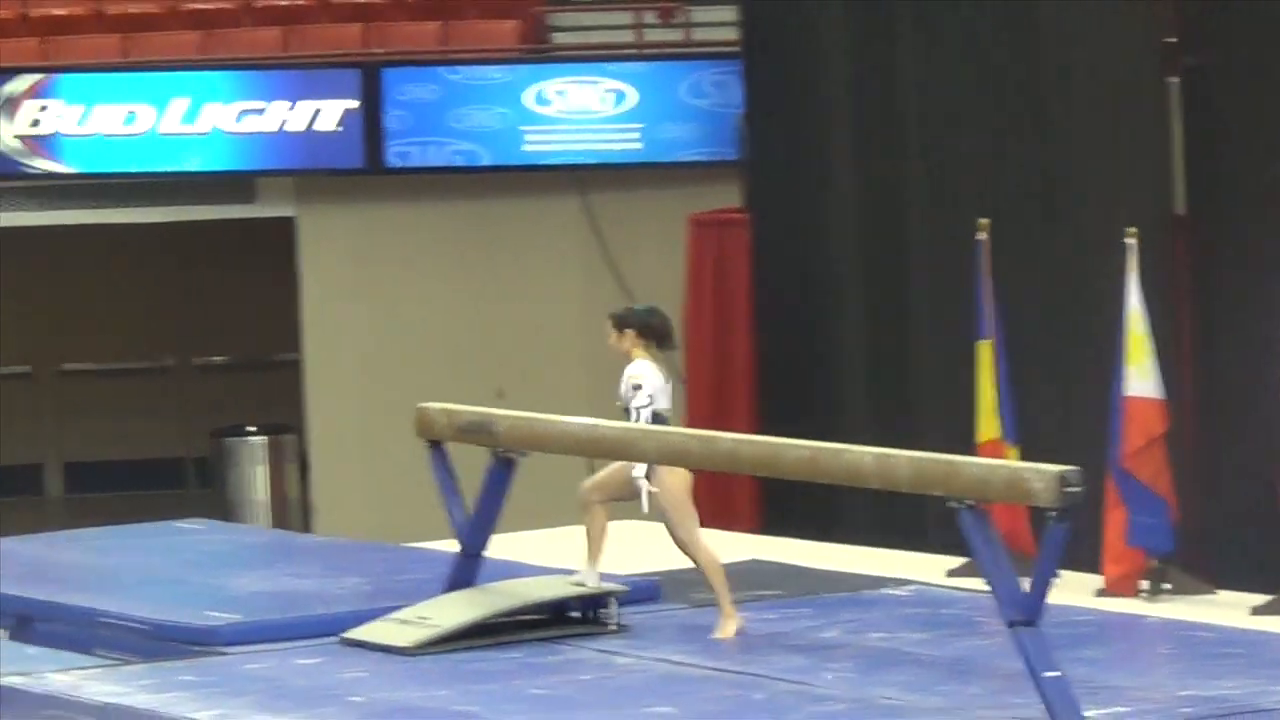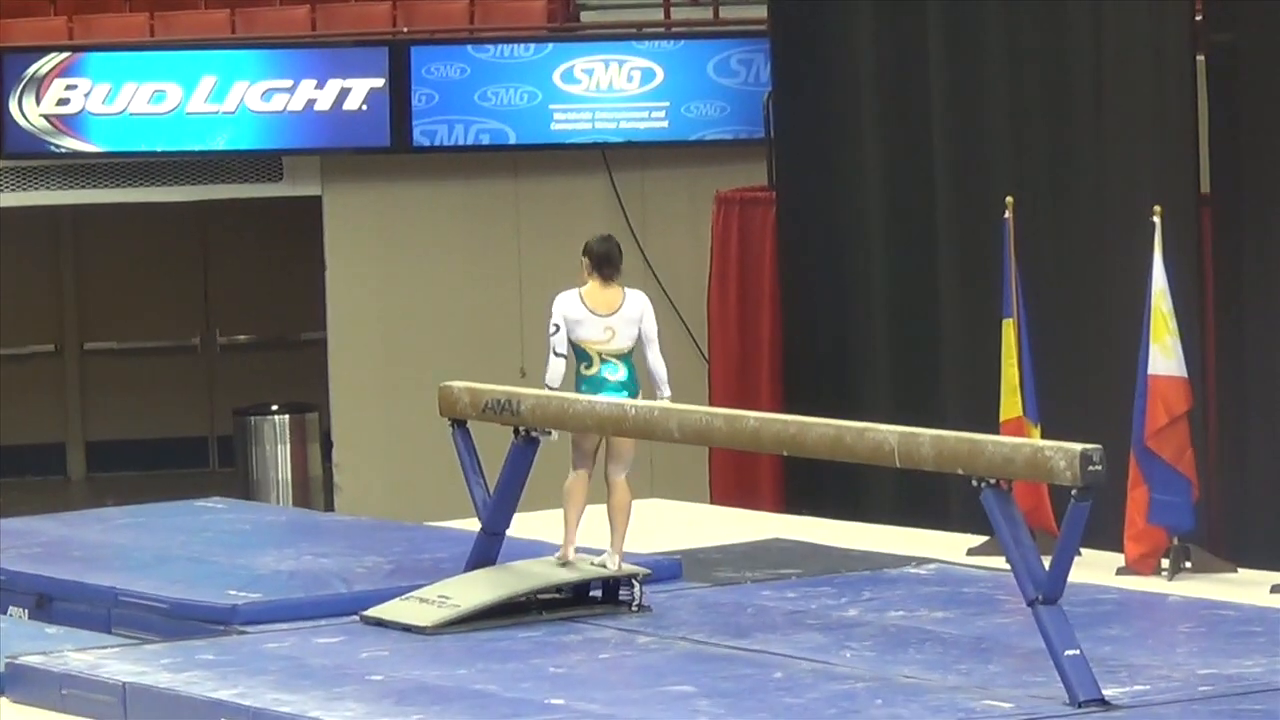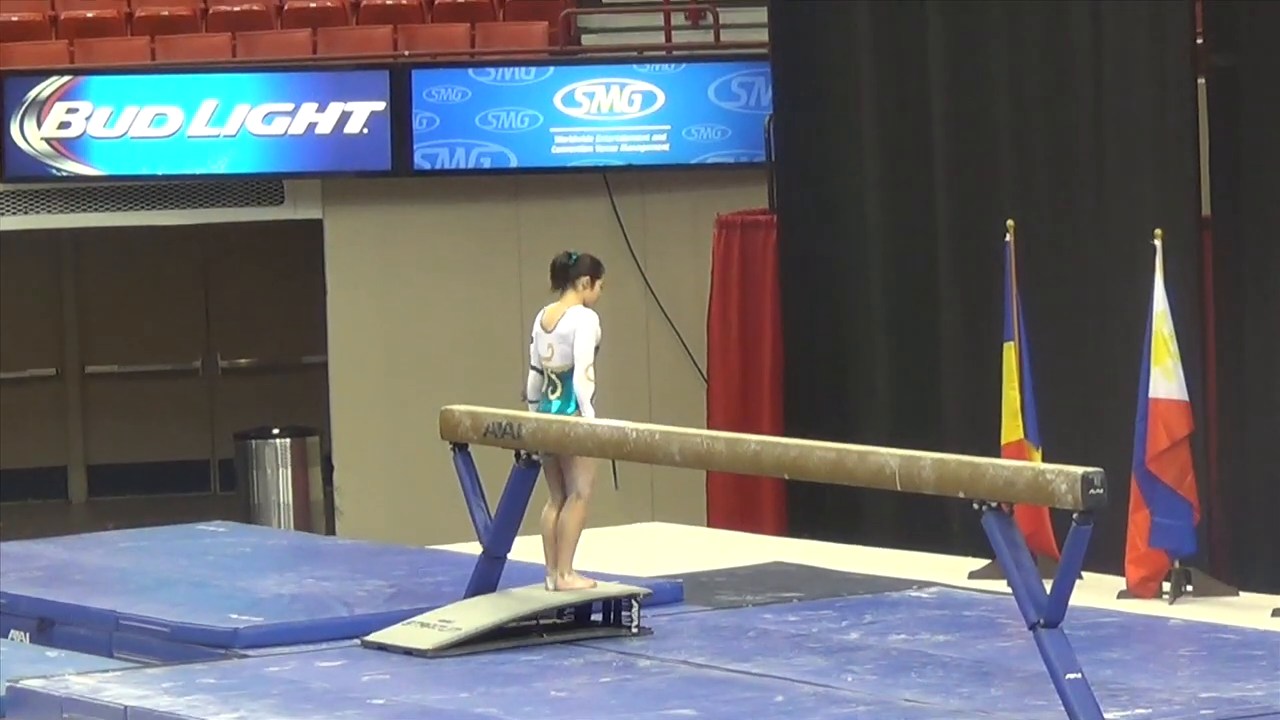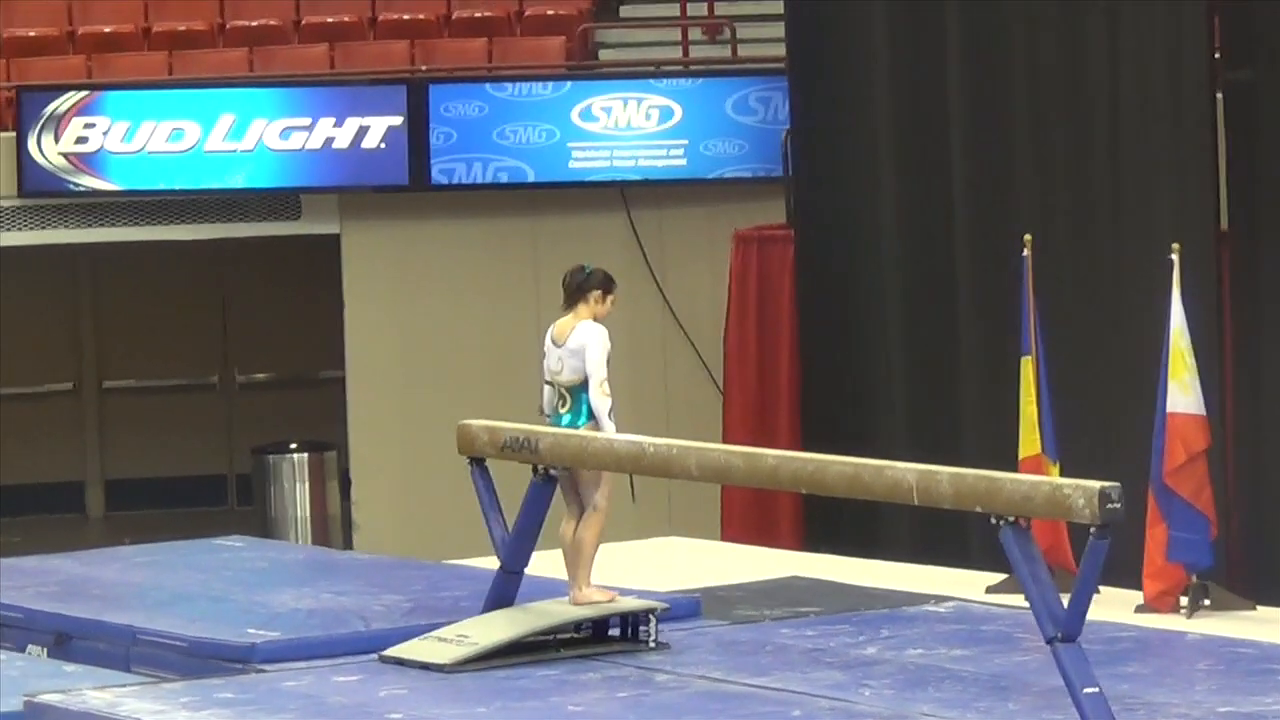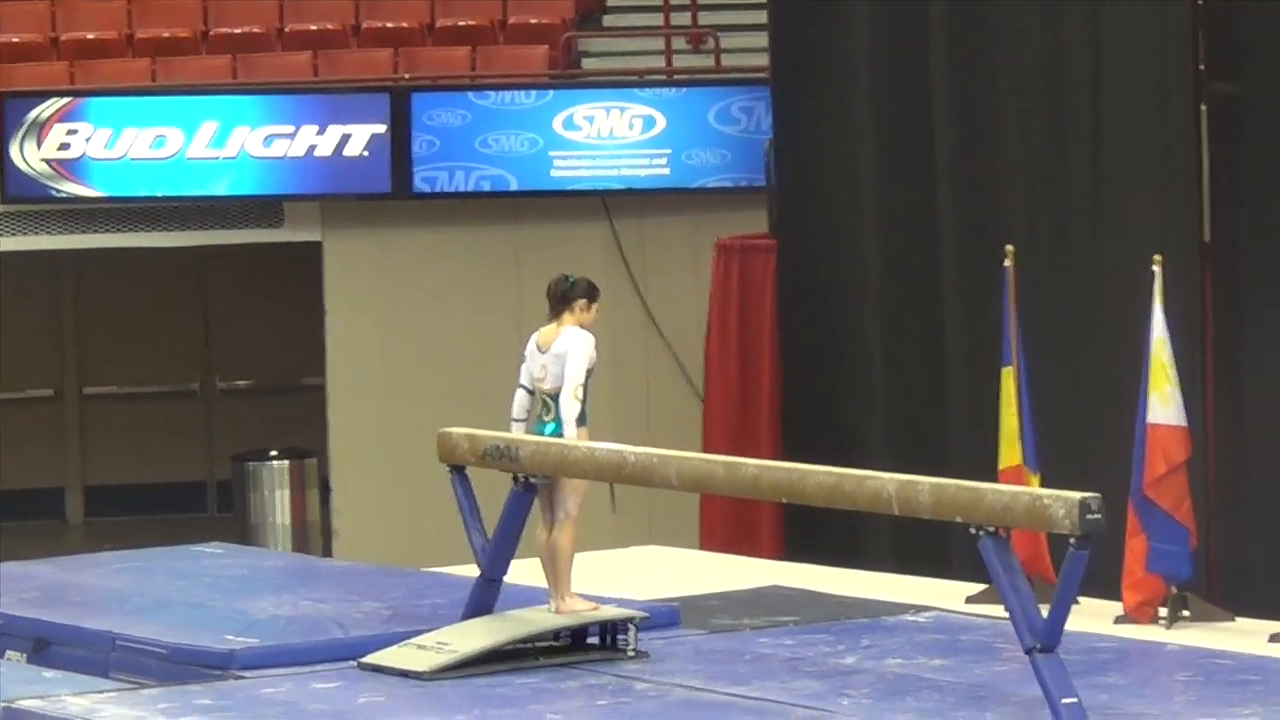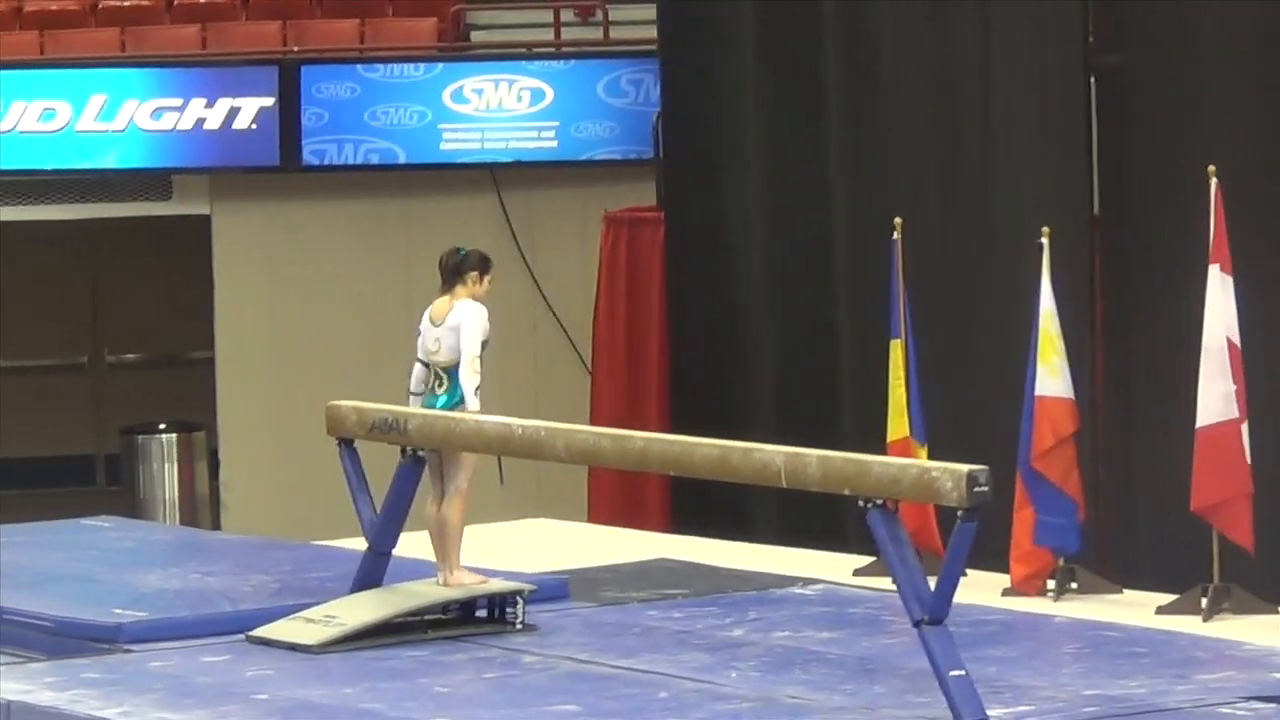
dt=0.5s
person 1, frame 1
left shoulder: (637, 372)
right shoulder: (647, 367)
left elbow: (641, 426)
left wrist: (639, 476)
left hip: (664, 462)
left knee: (690, 542)
right knee: (591, 492)
left ankle: (729, 614)
right ankle: (592, 571)
person 1, frame 2
left shoulder: (565, 302)
right shoulder: (638, 301)
left elbow: (557, 357)
right elbow: (653, 352)
right wrist: (664, 394)
left hip: (590, 394)
right hip: (627, 393)
left knee: (580, 470)
right knee: (618, 476)
left ankle: (568, 544)
right ankle: (615, 554)
person 1, frame 3
left shoulder: (542, 316)
right shoulder: (585, 318)
right elbow: (583, 374)
left wrist: (533, 415)
right wrist: (590, 420)
left hip: (547, 411)
right hip: (572, 413)
left knee: (556, 497)
right knee: (579, 494)
left ankle: (552, 573)
right ankle: (565, 573)
person 1, frame 4
left shoulder: (553, 331)
right shoulder: (594, 333)
right elbow: (598, 387)
right wrist: (610, 432)
left hip: (560, 425)
right hip: (584, 425)
left knee: (573, 510)
right knee: (595, 507)
left ankle: (576, 585)
right ankle: (583, 586)
person 1, frame 5
left shoulder: (536, 339)
right shoulder: (580, 338)
left elbow: (523, 392)
right elbow: (572, 392)
left wrist: (517, 436)
right wrist: (571, 437)
left hip: (540, 431)
right hip: (564, 432)
left knee: (548, 518)
right knee: (566, 517)
left ankle: (555, 594)
right ankle: (565, 597)
person 1, frame 6
left shoulder: (431, 312)
right shoulder: (473, 311)
left elbow: (422, 365)
right elbow: (469, 362)
left wrist: (415, 406)
right wrist: (472, 408)
left hip: (432, 404)
right hip: (457, 404)
left knee: (439, 492)
right knee: (458, 490)
left ankle: (446, 566)
right ankle: (456, 570)
